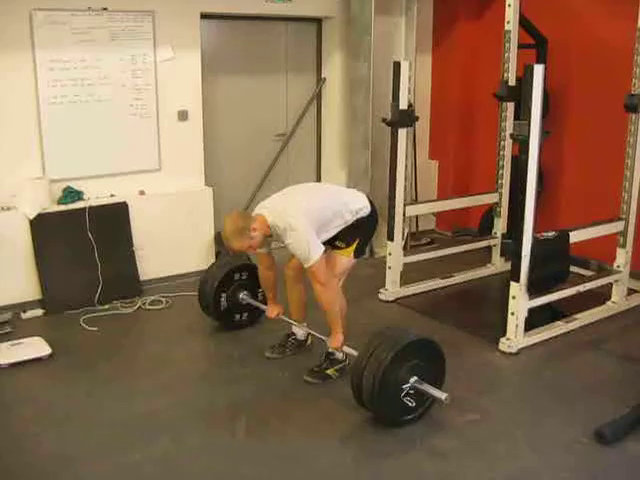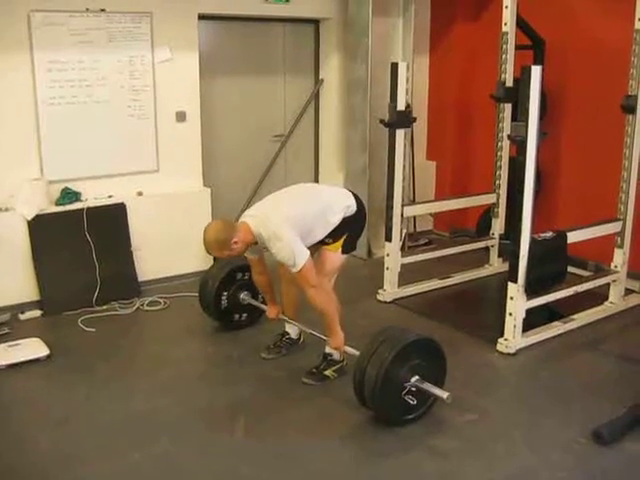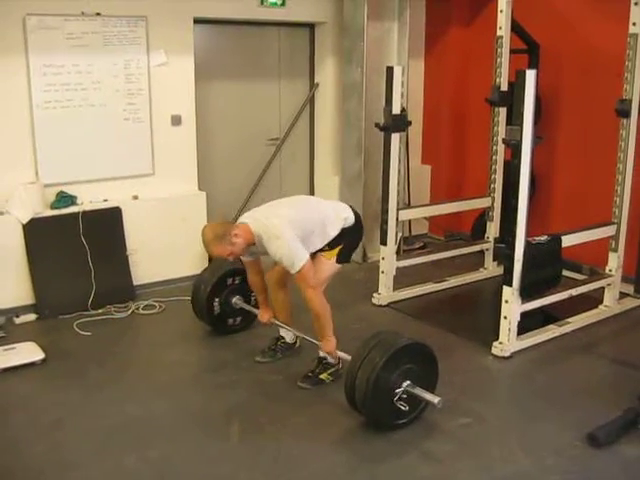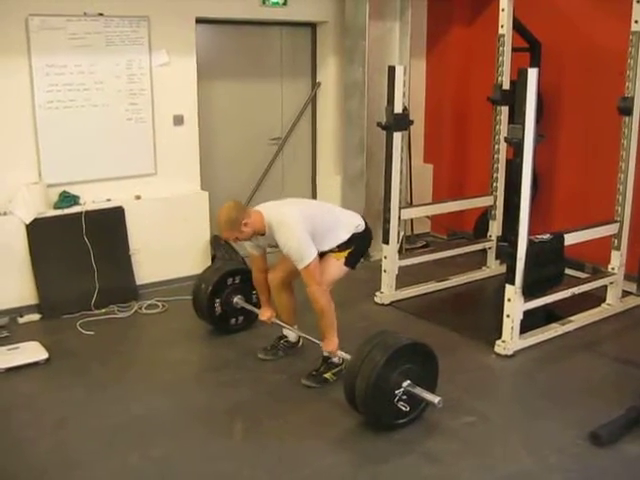
dt=0.7s
person 1, frame 1
left shoulder: (294, 230)
right shoulder: (257, 220)
left elbow: (321, 284)
right elbow: (266, 267)
left wrist: (337, 333)
right wrist: (272, 302)
left hip: (359, 215)
right hip: (334, 212)
left knee: (330, 281)
right knee: (292, 269)
left ankle: (337, 356)
right ankle: (299, 336)
person 1, frame 2
left shoulder: (278, 238)
right shoulder: (244, 228)
left elbow: (312, 288)
right elbow: (260, 272)
left wrist: (336, 332)
right wrist: (272, 303)
left hip: (347, 212)
right hip: (321, 208)
left knee: (321, 280)
right knee: (286, 270)
left ankle: (335, 357)
right ankle: (292, 334)
person 1, frame 3
left shoulder: (277, 238)
right shoulder: (243, 231)
left elbow: (311, 288)
right elbow: (255, 274)
left wrist: (328, 338)
right wrist: (264, 306)
left hip: (344, 225)
right hip: (317, 222)
left knee: (312, 287)
right knee: (274, 278)
left ankle: (329, 360)
right ankle: (287, 339)
person 1, frame 4
left shoulder: (288, 230)
right shoulder: (252, 224)
left elbow: (316, 285)
right elbow: (259, 271)
left wrist: (331, 337)
right wrist: (266, 305)
left hip: (353, 234)
right hip: (323, 233)
left knee: (316, 289)
right knee: (276, 279)
left ankle: (333, 359)
right ankle: (290, 338)
